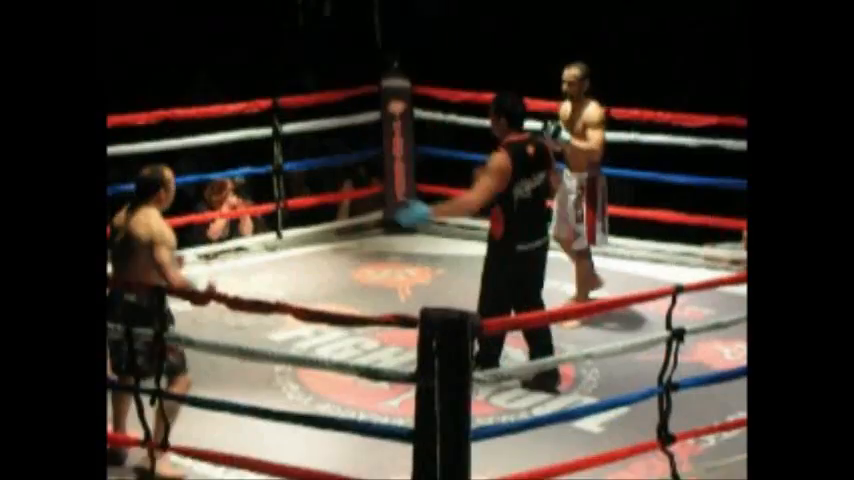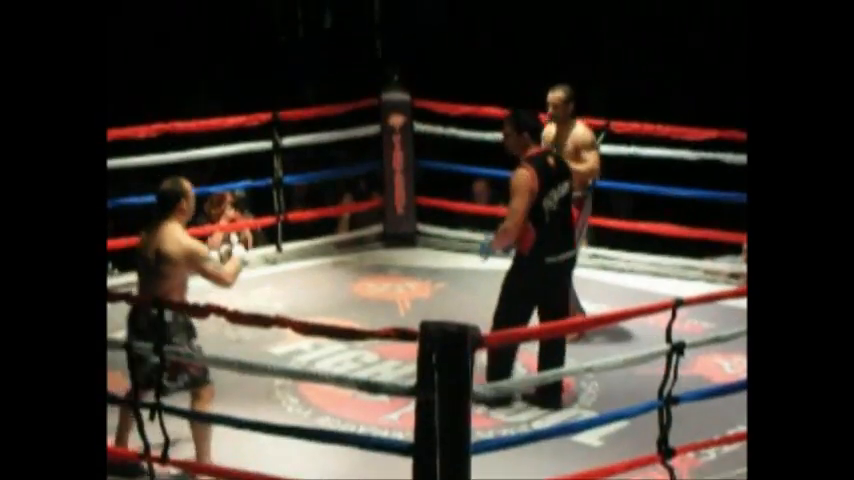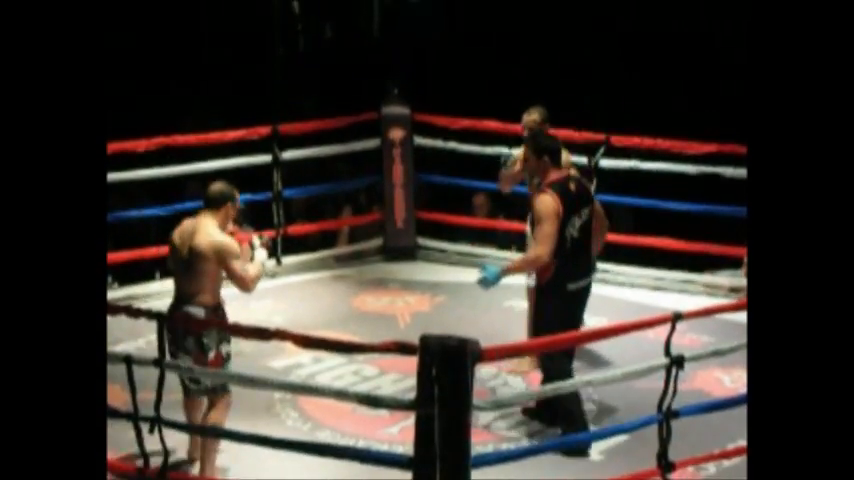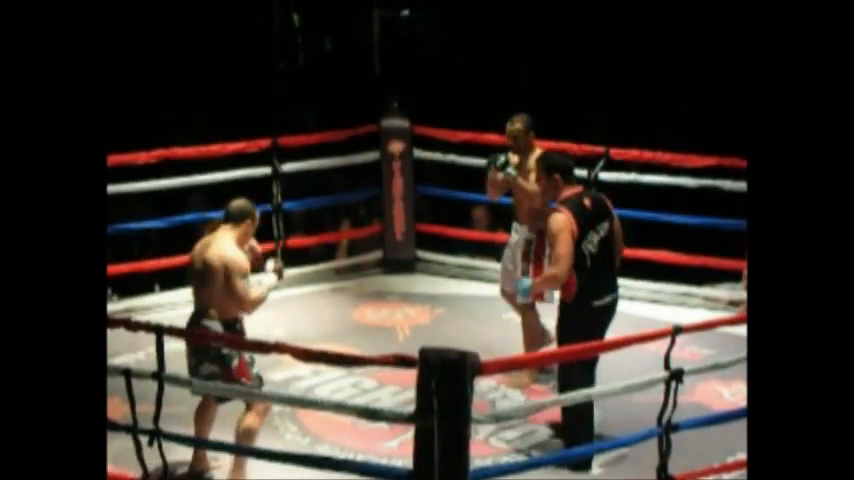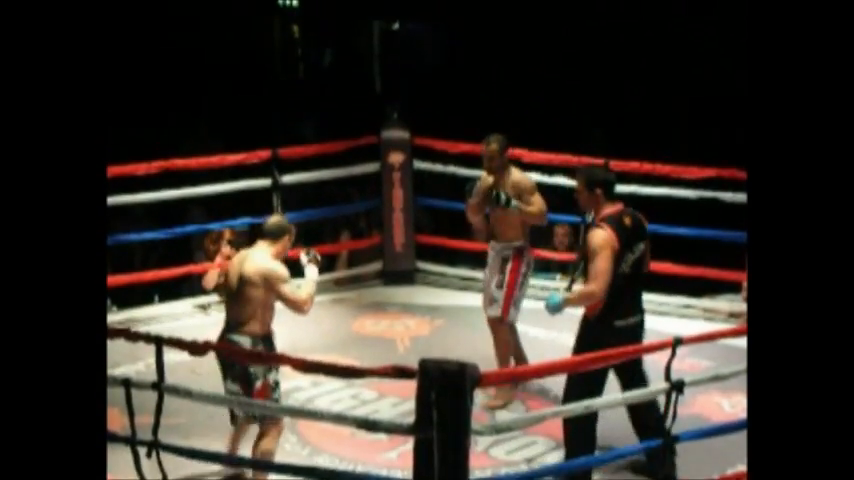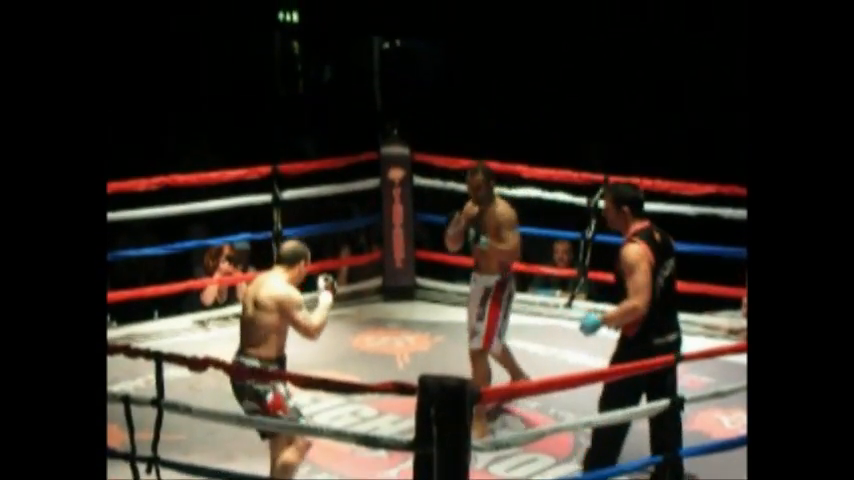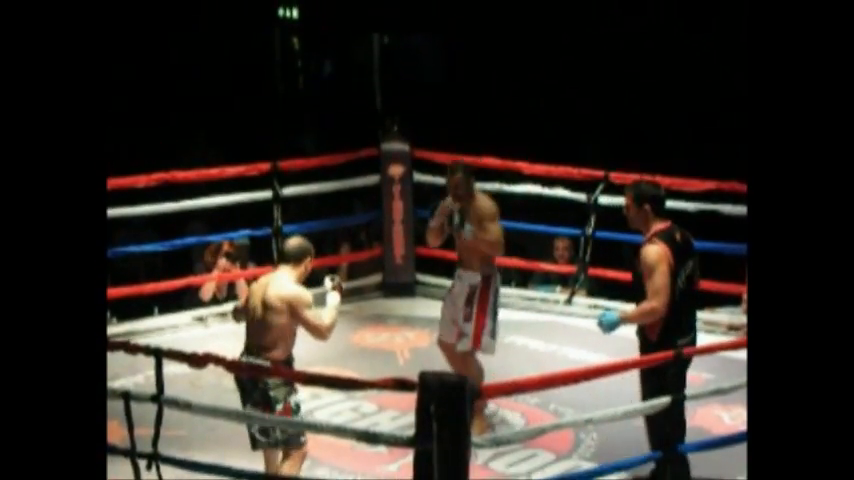
dt=0.3s
person 1, frame 1
left shoulder: (503, 159)
right shoulder: (542, 148)
left elbow: (472, 201)
right elbow: (549, 187)
left wrist: (428, 212)
left hip: (508, 247)
right hip: (537, 241)
left knee: (495, 308)
right knee: (531, 307)
left ankle: (485, 360)
right ankle: (547, 374)
person 1, frame 2
left shoulder: (525, 173)
right shoulder: (560, 163)
left elbow: (512, 225)
left wrist: (492, 244)
left hip: (535, 261)
right hip: (564, 256)
left knee: (505, 323)
right knee: (554, 326)
right ankle: (550, 392)
person 1, frame 3
left shoulder: (546, 199)
right shoulder: (581, 185)
left elbow: (540, 254)
right elbow: (600, 229)
left wrist: (500, 272)
left hip: (556, 288)
right hip: (581, 281)
left knee: (552, 357)
right knee: (562, 350)
left ankle: (576, 429)
right ankle: (547, 409)
person 1, frame 4
left shoulder: (561, 217)
right shoulder: (601, 200)
left elbow: (558, 274)
right elbow: (617, 248)
left wrist: (531, 286)
left hip: (580, 306)
right hip: (607, 297)
left knee: (572, 375)
right knee: (584, 366)
right ankle: (580, 429)
person 1, frame 5
left shoulder: (600, 233)
right shoulder: (637, 220)
left elbow: (595, 290)
left wrist: (562, 300)
left hip: (604, 324)
right hip: (632, 318)
left knee: (580, 392)
right knee: (636, 386)
person 1, frame 6
left shoulder: (633, 249)
right shoulder: (661, 238)
left elbow: (637, 305)
left wrist: (600, 320)
left hip: (641, 343)
right hip: (668, 337)
left knee: (613, 410)
right knee: (665, 410)
person 1, frame 7
left shoulder: (653, 249)
right shoulder: (682, 237)
left elbow: (656, 307)
left wrist: (619, 318)
left hip: (661, 344)
right hip: (684, 337)
left knee: (659, 416)
right knee: (671, 410)
person 2, frame 1
left shoulder: (120, 218)
right shoulder: (158, 228)
right elbow: (173, 280)
right wrist: (202, 289)
left hip: (118, 302)
right hip: (144, 308)
left knee: (126, 376)
right knee: (179, 379)
person 2, frame 2
left shoulder: (148, 235)
right shoulder: (188, 244)
right elbow: (225, 279)
right wrist: (238, 252)
left hip: (141, 317)
right hip: (169, 323)
left knee: (141, 385)
right knee: (203, 391)
left ankle: (122, 445)
right ankle: (202, 466)
person 2, frame 3
left shoulder: (181, 229)
right shoulder: (220, 241)
right elbow: (247, 283)
right wrist: (260, 253)
left hip: (177, 314)
right hip: (204, 320)
left knee: (194, 384)
right knee: (219, 398)
left ankle: (194, 448)
right ankle: (206, 474)
person 2, frame 4
left shoulder: (203, 245)
right shoulder: (231, 255)
right elbow: (248, 303)
right wrist: (272, 276)
left hip: (199, 328)
right hip: (221, 334)
left knee: (211, 396)
right knee: (258, 404)
person 2, frame 5
left shoulder: (238, 260)
right shoulder: (270, 267)
right elbow: (302, 304)
right wrist: (311, 270)
left hip: (230, 342)
right hip: (251, 348)
left knee: (246, 408)
right knee: (272, 424)
person 2, frame 6
left shoulder: (258, 283)
right shoulder: (286, 293)
right elbow: (312, 331)
right wrist: (326, 296)
left hip: (245, 367)
left knee: (278, 431)
right knee: (300, 441)
person 2, frame 7
left shoulder: (260, 284)
right shoulder: (294, 293)
left elbow: (238, 314)
right elbow: (323, 331)
right wrist: (333, 295)
right hip: (270, 374)
left knee: (273, 434)
right knee: (296, 449)
left ankle: (272, 475)
person 3, frame 1
left shoulder: (593, 113)
right shoulder: (565, 107)
left elbow: (595, 151)
left wrist: (565, 137)
right wrist: (551, 138)
left hip: (587, 182)
right hip: (568, 177)
left knee: (580, 245)
right knee: (562, 237)
left ankle: (581, 304)
right ankle: (591, 278)
person 3, frame 2
left shoulder: (581, 136)
right shoulder: (549, 130)
left elbow: (593, 172)
left wrist: (562, 163)
left hip: (575, 201)
left ankle: (576, 313)
right ankle: (574, 313)
person 3, frame 3
left shoulder: (558, 156)
right shoulder: (525, 153)
right elbow: (504, 187)
right wrist: (508, 170)
left knee: (535, 288)
left ankle: (533, 352)
person 3, frame 4
left shoulder: (538, 160)
right shoulder: (512, 157)
left elbow: (536, 197)
right elbow: (494, 194)
left wrist: (510, 174)
right wrist: (493, 172)
left hip: (535, 234)
right hip: (519, 230)
left knee: (524, 300)
right knee: (509, 292)
left ankle: (531, 365)
right ankle: (541, 335)
person 3, frame 5
left shoulder: (520, 181)
right shoulder: (485, 179)
left elbow: (542, 215)
right elbow: (475, 218)
left wrist: (511, 204)
right wrist: (473, 199)
left hip: (516, 252)
right hip: (496, 249)
left knee: (498, 317)
right knee: (497, 316)
left ankle: (506, 384)
right ankle: (521, 365)
person 3, frame 6
left shoulder: (504, 213)
right shoulder: (470, 208)
left elbow: (513, 255)
right elbow: (452, 246)
left wrist: (482, 240)
right wrist: (454, 227)
left hip: (497, 284)
right hip: (478, 280)
left knee: (478, 350)
right knee: (490, 342)
left ankle: (480, 418)
right ankle: (519, 378)
person 3, frame 7
left shoulder: (485, 207)
right shoulder: (452, 204)
left elbow: (497, 247)
right elbow: (433, 241)
left wrist: (466, 229)
right wrist: (437, 219)
left hip: (481, 281)
right hip: (461, 277)
left knee: (466, 350)
right knee: (446, 342)
left ankle: (479, 415)
